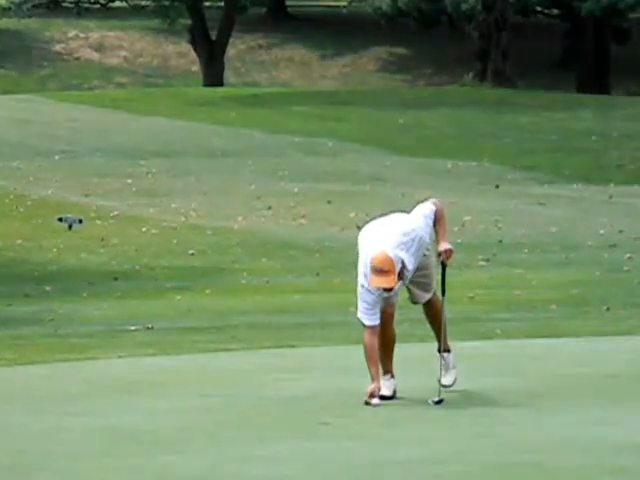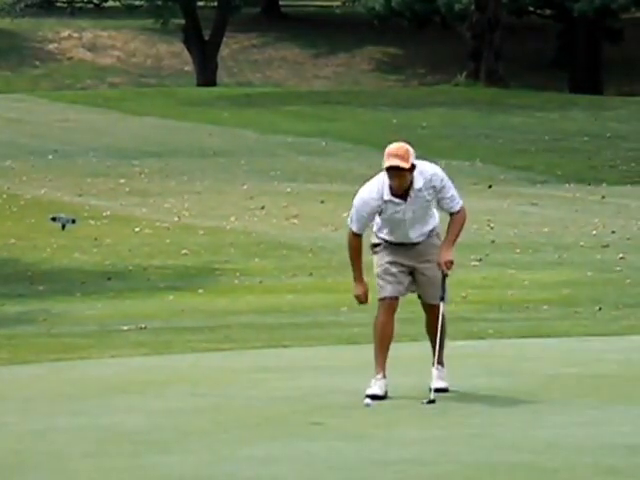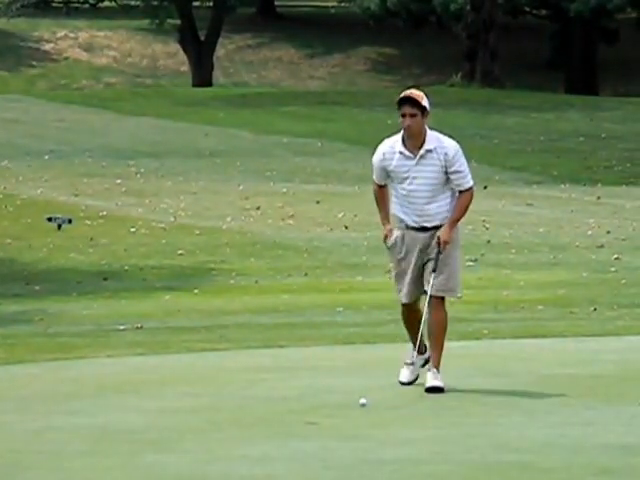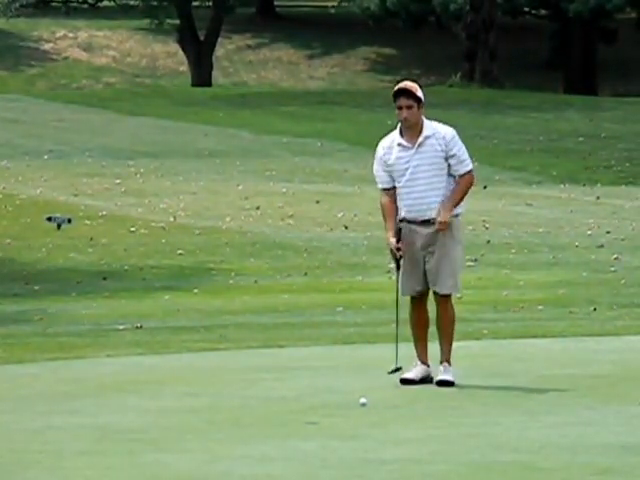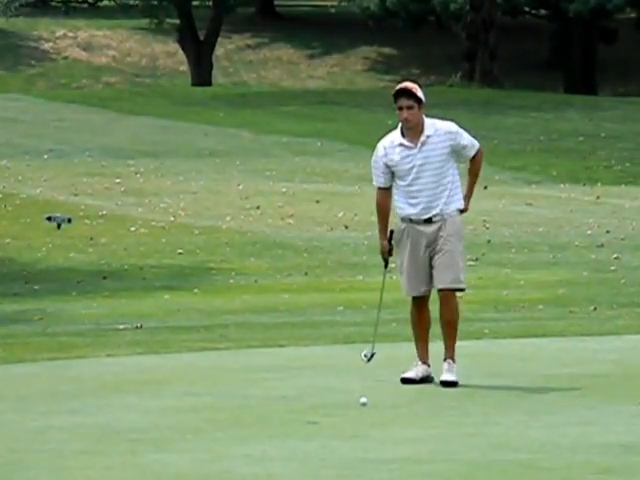
dt=0.7s
person 1, frame 1
left shoulder: (414, 235)
right shoulder: (368, 281)
left elbow: (434, 205)
right elbow: (371, 333)
left wrist: (442, 241)
right wrist: (375, 380)
left hip: (415, 248)
left knee: (428, 298)
right knee: (386, 312)
left ankle: (445, 351)
right ankle: (387, 377)
person 1, frame 2
left shoulder: (433, 176)
right shoulder: (369, 195)
left elbow: (458, 212)
right elbow: (355, 235)
left wrist: (449, 249)
right wrist: (358, 281)
left hip: (427, 242)
right hip: (390, 246)
left knee: (433, 305)
right knee: (387, 304)
left ankle: (438, 366)
right ankle: (379, 376)
person 1, frame 3
left shoulder: (448, 149)
right shoulder: (386, 151)
left elbow: (466, 191)
right elbow: (380, 185)
left wrist: (449, 227)
right wrist: (386, 222)
left hip: (441, 233)
right hip: (405, 233)
left knee: (436, 299)
right knee: (408, 301)
left ankle: (434, 370)
right ankle: (419, 354)
person 1, frame 4
left shoulder: (445, 136)
right shoulder: (386, 148)
left elbow: (467, 176)
right elbow: (387, 194)
left wrist: (447, 209)
right wrist: (391, 234)
left hip: (444, 227)
right hip: (409, 229)
left knee: (443, 295)
right knee: (416, 298)
left ankle: (446, 364)
right ankle: (422, 364)
person 1, frame 5
left shoulder: (448, 132)
right shoulder: (385, 148)
left elbow: (476, 153)
right elbow: (383, 192)
left wrist: (468, 194)
right wrist: (383, 236)
left hip: (446, 222)
right hip: (411, 227)
left knee: (448, 291)
right knee: (418, 297)
left ankle: (449, 361)
right ankle: (423, 364)
